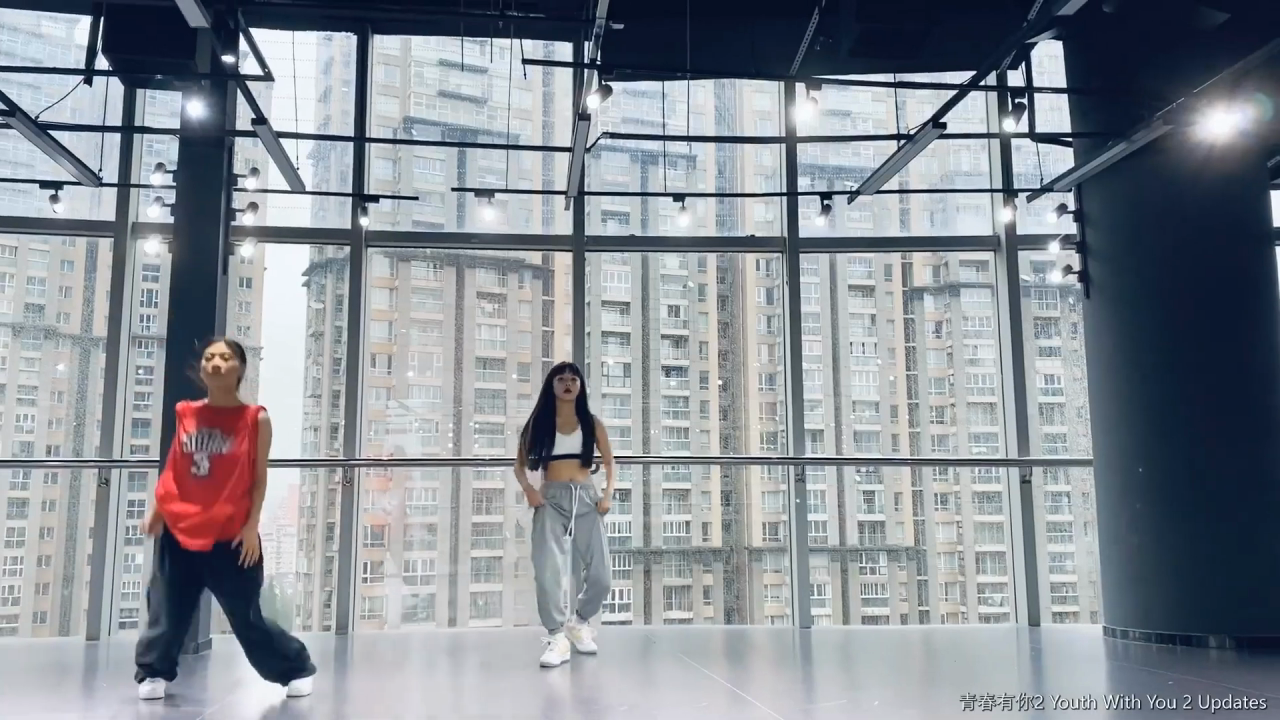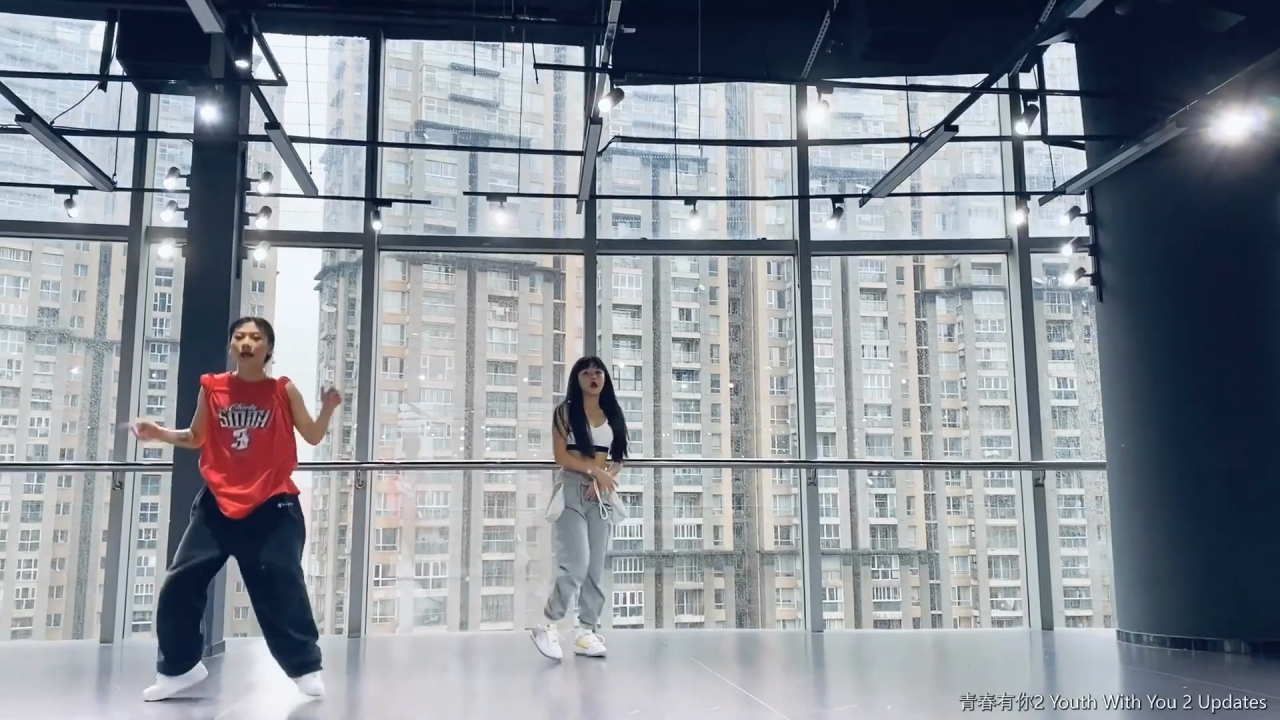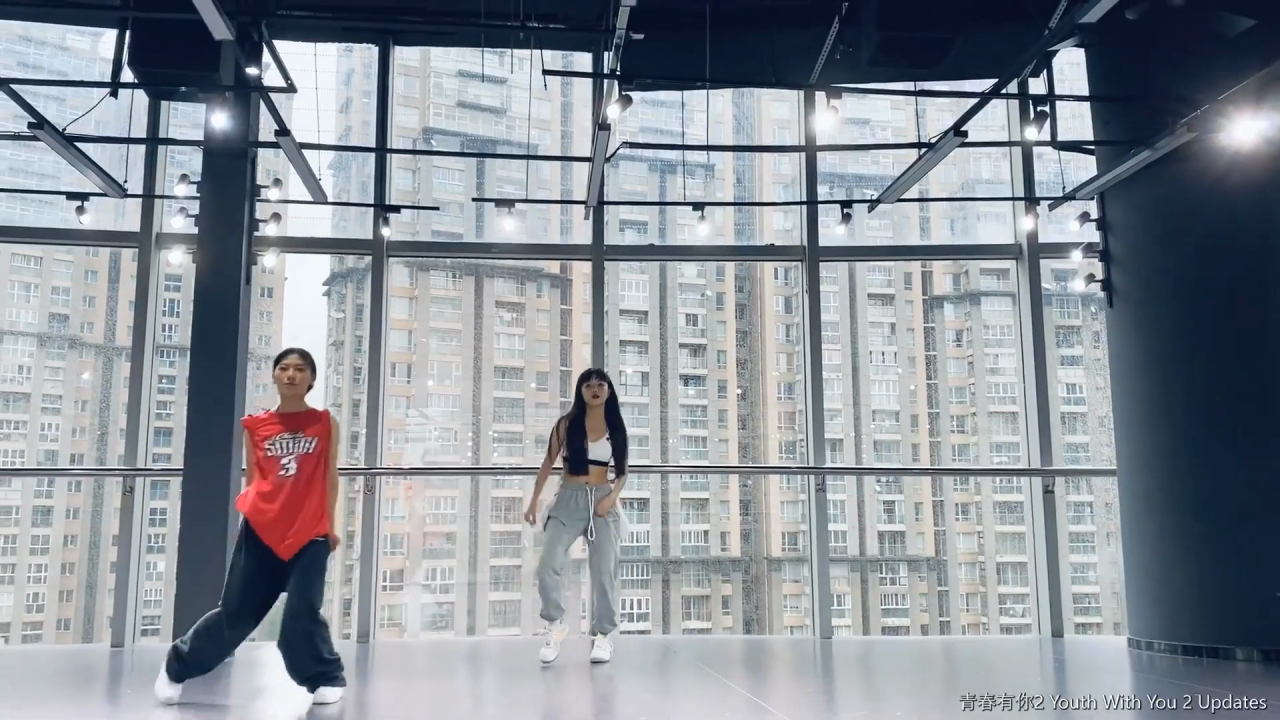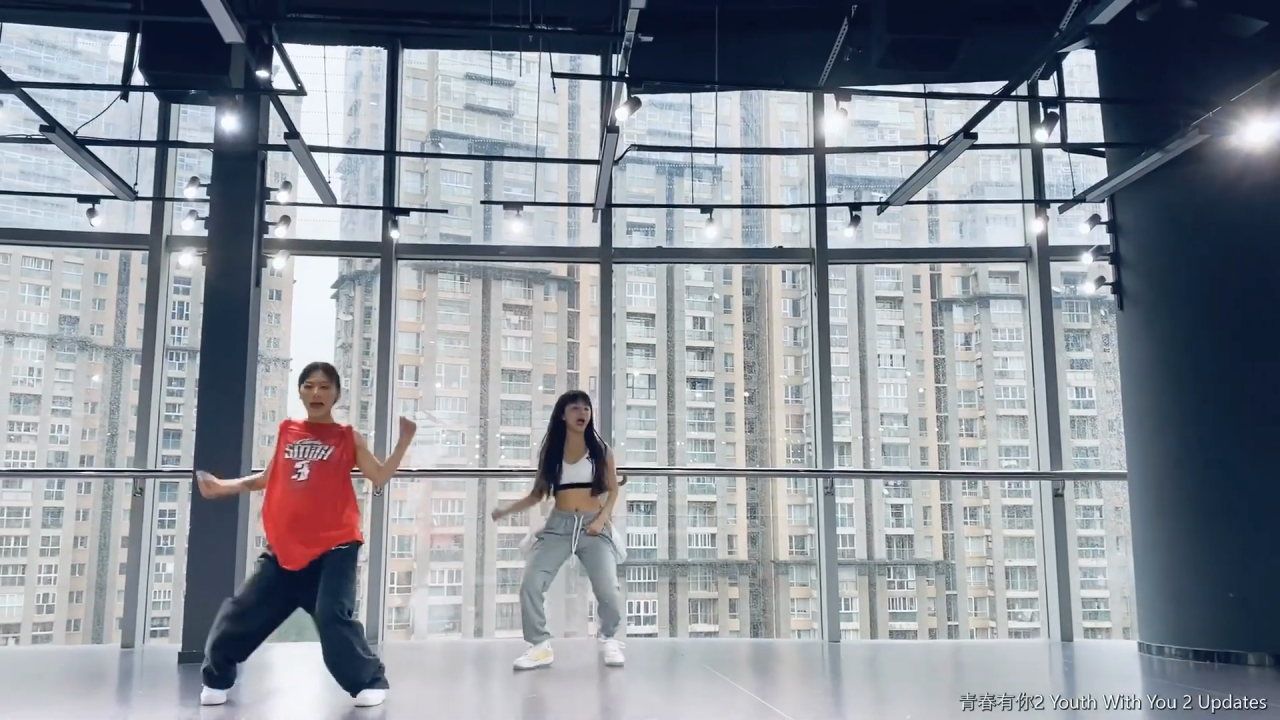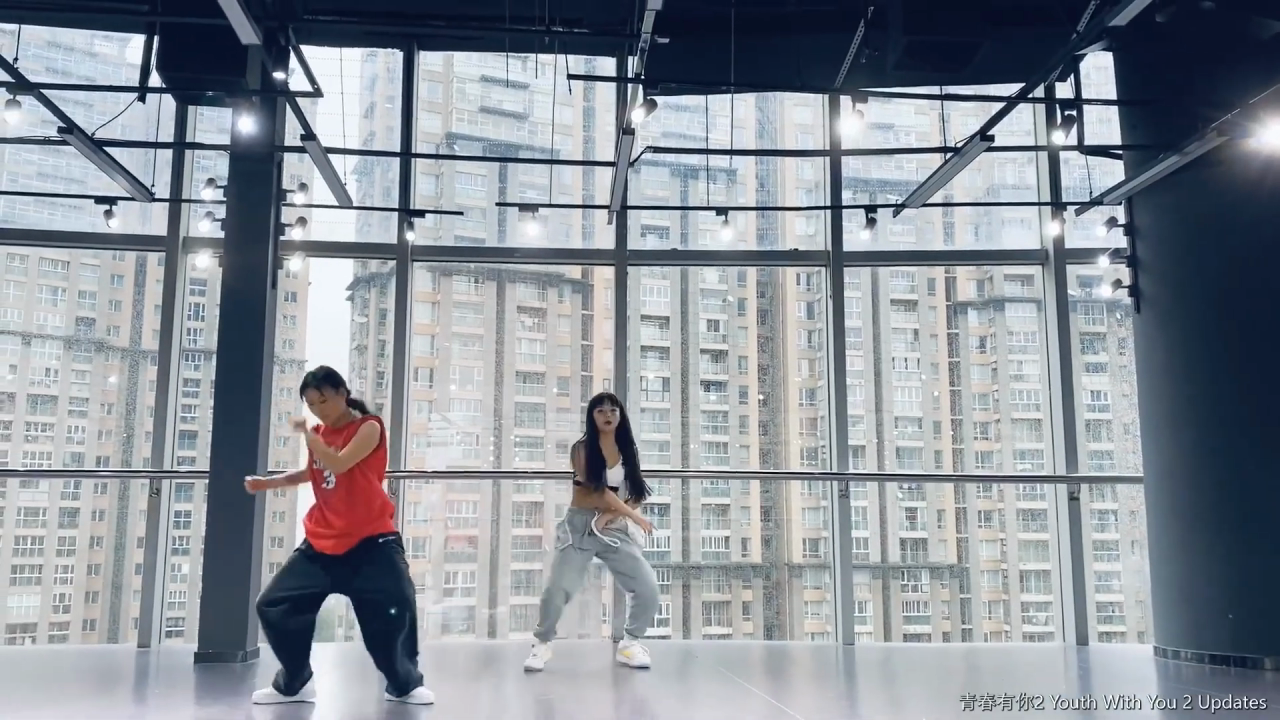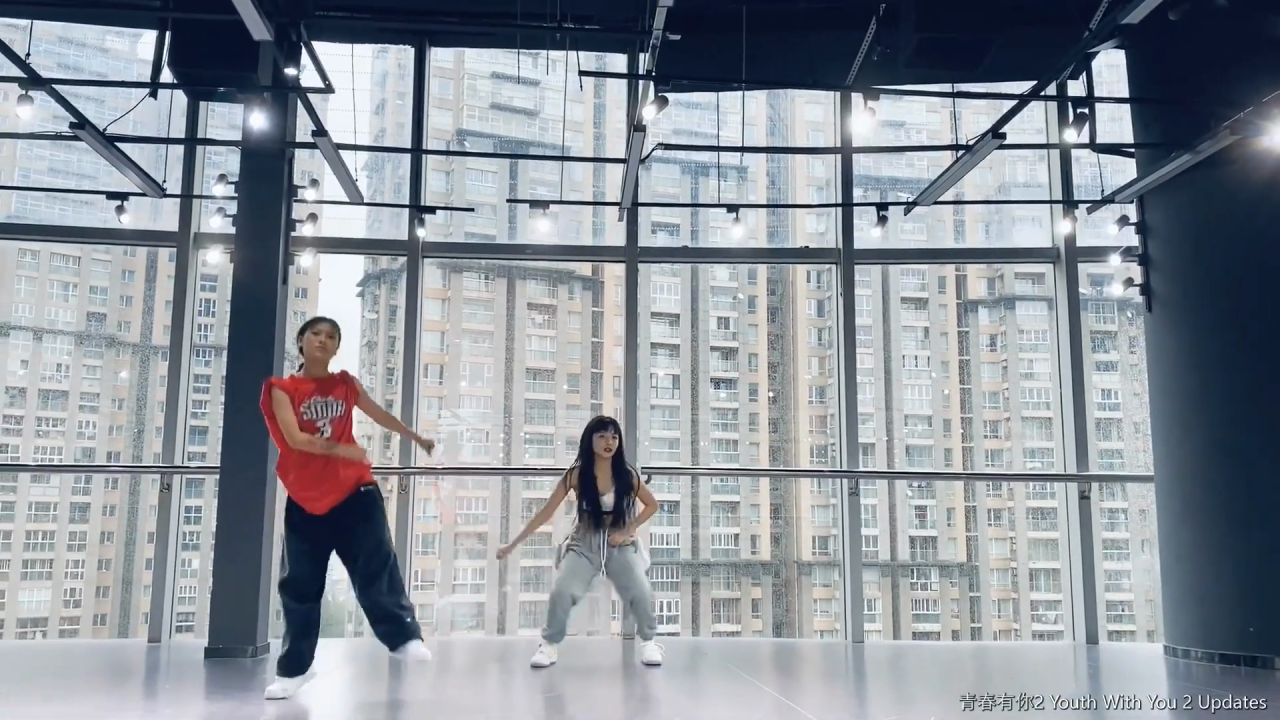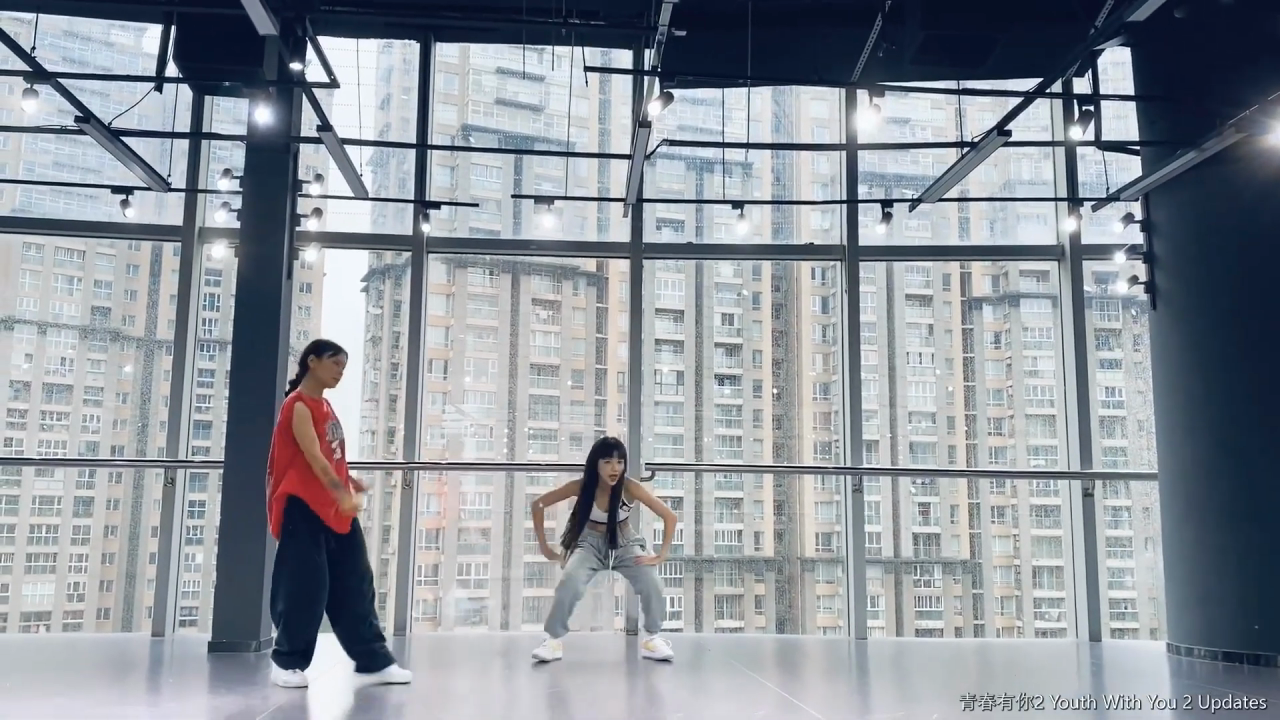
dt=0.4s
person 1, frame 1
left shoulder: (255, 419)
right shoulder: (185, 414)
left elbow: (258, 478)
right elbow: (173, 465)
left wrist: (253, 528)
right wrist: (156, 510)
left hip: (230, 534)
right hip: (179, 531)
left knee: (246, 618)
right knee: (168, 616)
left ankle: (296, 670)
right ankle: (154, 673)
person 1, frame 2
left shoulder: (284, 391)
right shoulder: (211, 388)
left elbow: (313, 437)
right elbow: (195, 437)
left wrist: (327, 410)
right wrist: (160, 433)
left hip: (271, 502)
right hip: (218, 501)
left knee: (281, 580)
right knee: (182, 580)
left ankle: (306, 667)
right ankle: (180, 667)
person 1, frame 3
left shoulder: (325, 423)
right shoulder: (254, 425)
left elbow: (329, 475)
right elbow: (253, 477)
left wrist: (332, 527)
right wrist: (258, 511)
left hip: (308, 535)
right hip: (259, 531)
left knee: (303, 613)
right knee: (235, 612)
left ankle: (326, 679)
right ankle: (176, 670)
person 1, frame 4
left shoulder: (348, 438)
right shoulder: (287, 430)
left elbow: (379, 477)
right elbow: (268, 476)
left wrist: (403, 442)
right wrist: (224, 488)
left hip: (335, 546)
right hip: (284, 545)
left knee: (334, 616)
right knee: (241, 615)
left ankle: (368, 682)
right ankle: (217, 680)
person 1, frame 5
left shoulder: (369, 427)
right shoulder: (320, 432)
left elbow: (337, 463)
left wrist: (309, 435)
right wrist: (268, 482)
left hip: (371, 538)
right hip: (322, 541)
left knee: (395, 603)
right knee: (274, 604)
left ankle: (405, 683)
right ankle: (294, 683)
person 1, frame 6
left shoulder: (346, 383)
right shoulder: (281, 389)
left elbow: (378, 414)
right elbow: (294, 439)
left wrist: (415, 436)
right wrist: (340, 450)
left hip: (354, 491)
right hip: (306, 497)
left knee: (376, 565)
right knee: (299, 581)
left ankle: (404, 638)
right ankle: (294, 668)
person 1, frame 7
left shoulder: (322, 405)
right shoulder: (298, 405)
right elbow: (313, 455)
left wrist: (347, 482)
right wrist: (341, 494)
left hip: (335, 510)
right hip: (302, 507)
left knee: (355, 587)
right knee: (306, 588)
left ankle: (375, 662)
right ankle: (288, 662)
person 2, frame 1
left shoulder: (590, 422)
right shoulder: (539, 421)
left elbow: (609, 461)
right elbow: (520, 464)
left wrist: (608, 492)
right wrist: (528, 488)
left hip: (585, 500)
right hip: (552, 499)
left knee: (600, 576)
right knee: (547, 570)
left ankle: (578, 622)
right ankle: (556, 638)
person 2, frame 2
left shoulder: (611, 414)
right shoulder: (566, 411)
left elbow: (618, 456)
right elbow: (560, 454)
left wrist: (607, 477)
right wrist: (595, 472)
left hip: (599, 493)
right hip: (573, 489)
left knee: (595, 566)
right knee: (576, 563)
left ankle: (586, 630)
right ankle: (549, 626)
person 2, frame 3
left shoulder: (615, 427)
right shoulder: (566, 424)
left elbow: (622, 472)
right elbow: (548, 462)
left wrist: (613, 496)
right wrist: (534, 500)
left hip: (602, 503)
right hip: (568, 500)
left knee: (604, 573)
right knee: (548, 565)
left ankle: (602, 636)
right ankle: (554, 625)
person 2, frame 4
left shoulder: (600, 450)
right shoulder: (550, 449)
left elbow: (613, 490)
right elbow: (539, 492)
left wrist: (602, 518)
right wrist: (508, 510)
left hip: (593, 527)
right hip: (559, 526)
left knee: (608, 591)
right knee: (531, 584)
left ankle: (609, 640)
right ankle: (539, 647)
person 2, frame 5
left shoulder: (628, 451)
right shoulder: (582, 450)
left elbow: (637, 495)
right elbow: (599, 489)
left wrist: (613, 515)
right wrist: (635, 517)
left hip: (613, 527)
right hip: (578, 525)
left knee: (648, 586)
right knee: (558, 587)
left ankle: (631, 644)
right ankle: (542, 644)
person 2, frame 6
left shoulder: (626, 474)
right shoulder: (575, 474)
left elbow: (651, 505)
right elbow: (547, 511)
left wrist: (628, 531)
right wrist: (514, 544)
left hip: (618, 543)
right hip: (583, 543)
left knee: (641, 594)
right knee: (562, 593)
left ankle: (648, 642)
right ankle: (550, 645)
person 2, frame 7
left shoulder: (630, 487)
right shoulder: (582, 486)
left elbow: (668, 515)
right elbow: (538, 505)
left wrist: (661, 554)
right wrist: (545, 547)
left hip: (625, 545)
right hip: (591, 544)
left knee: (650, 584)
right knee: (570, 585)
left ankle: (652, 638)
right ankle: (554, 639)
